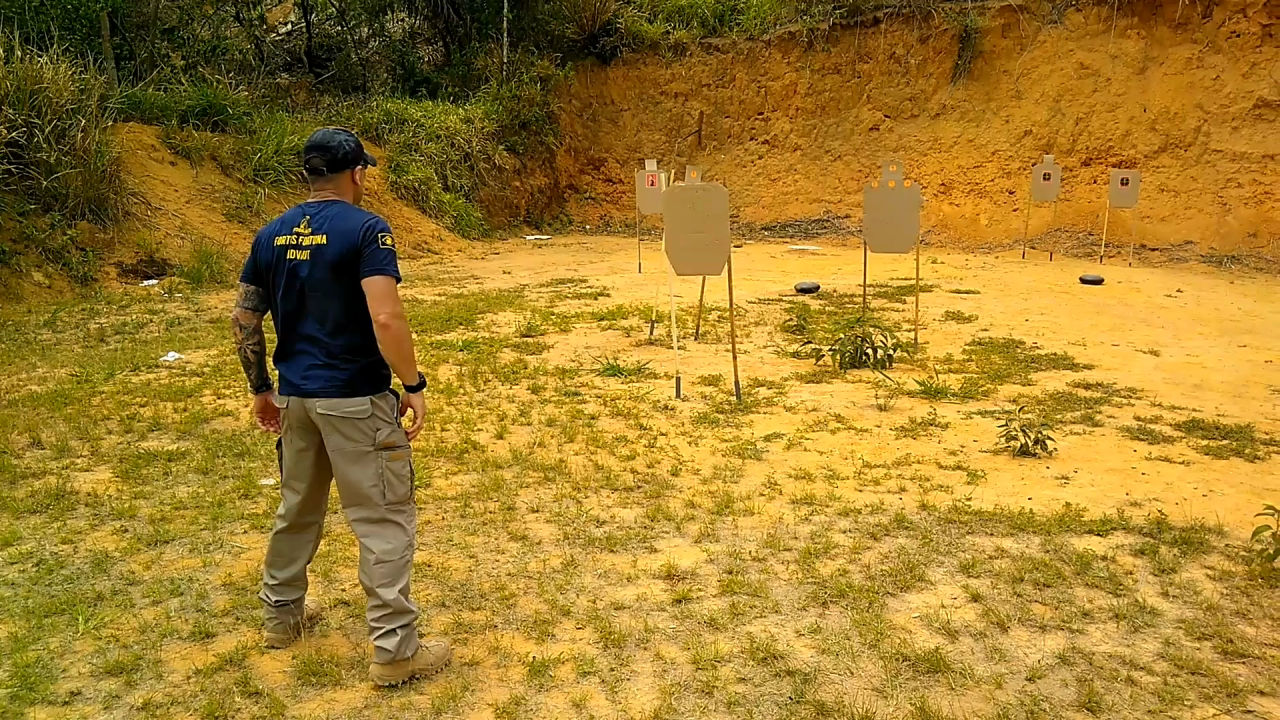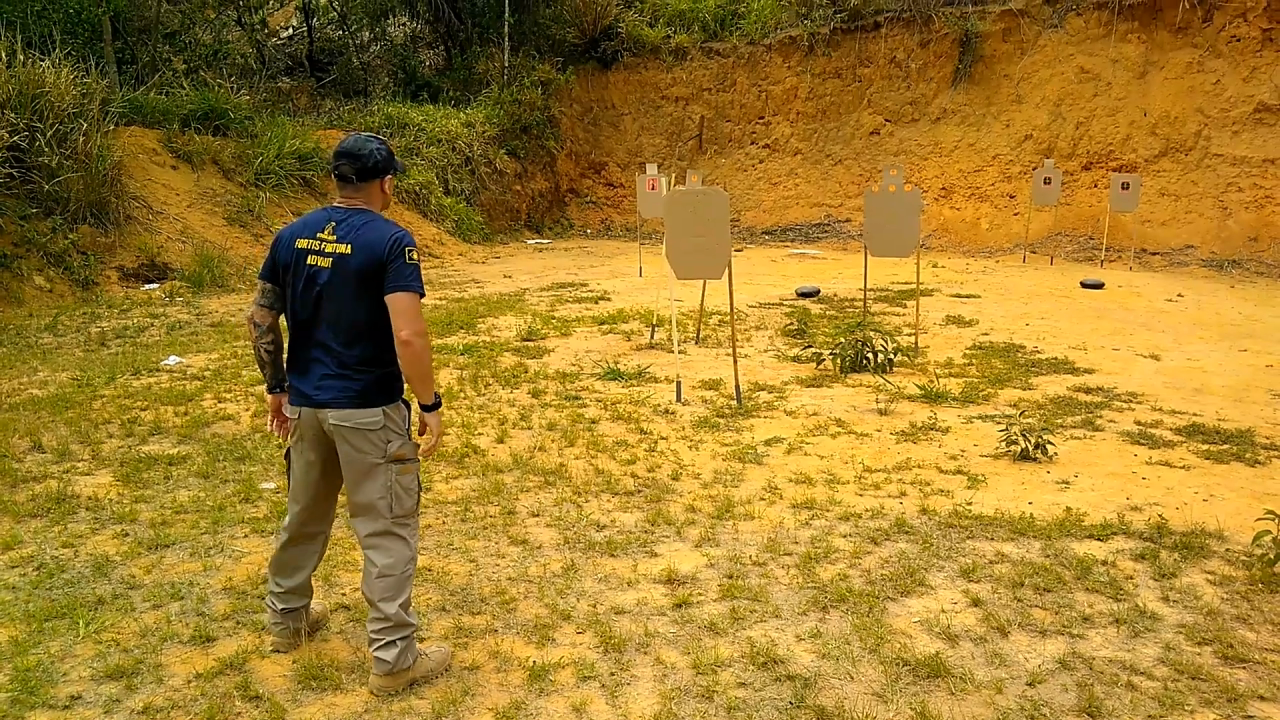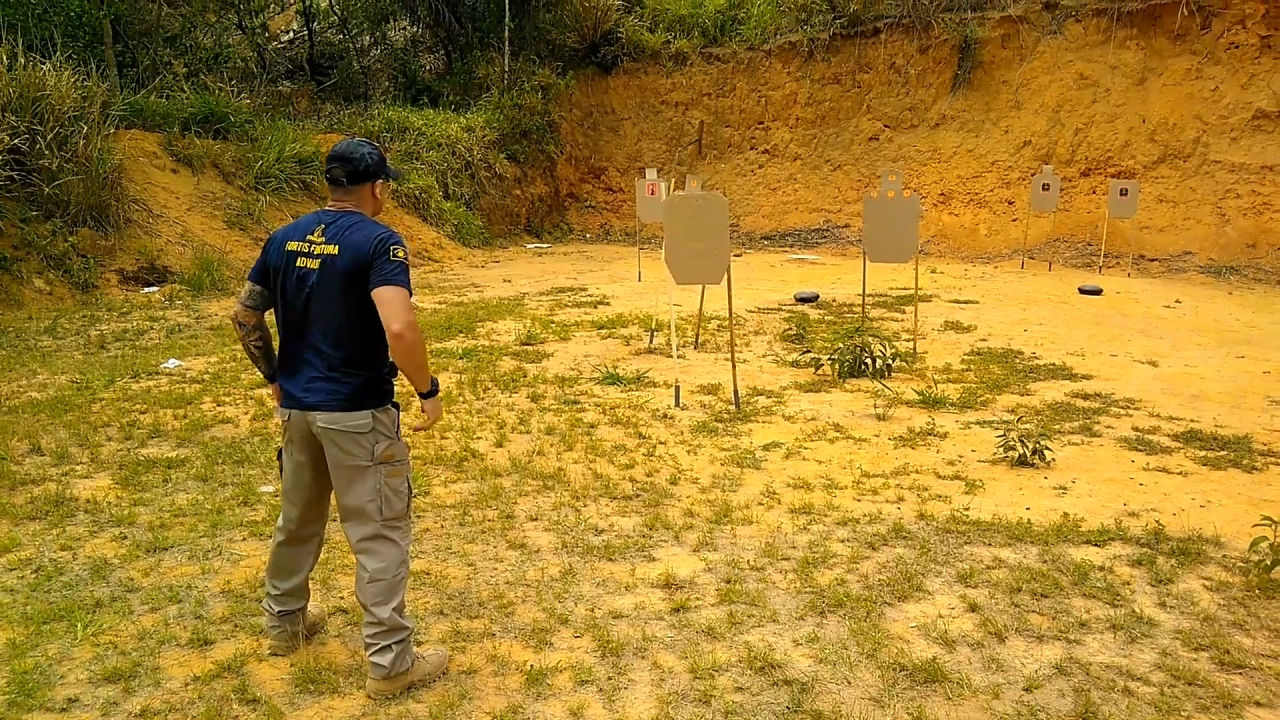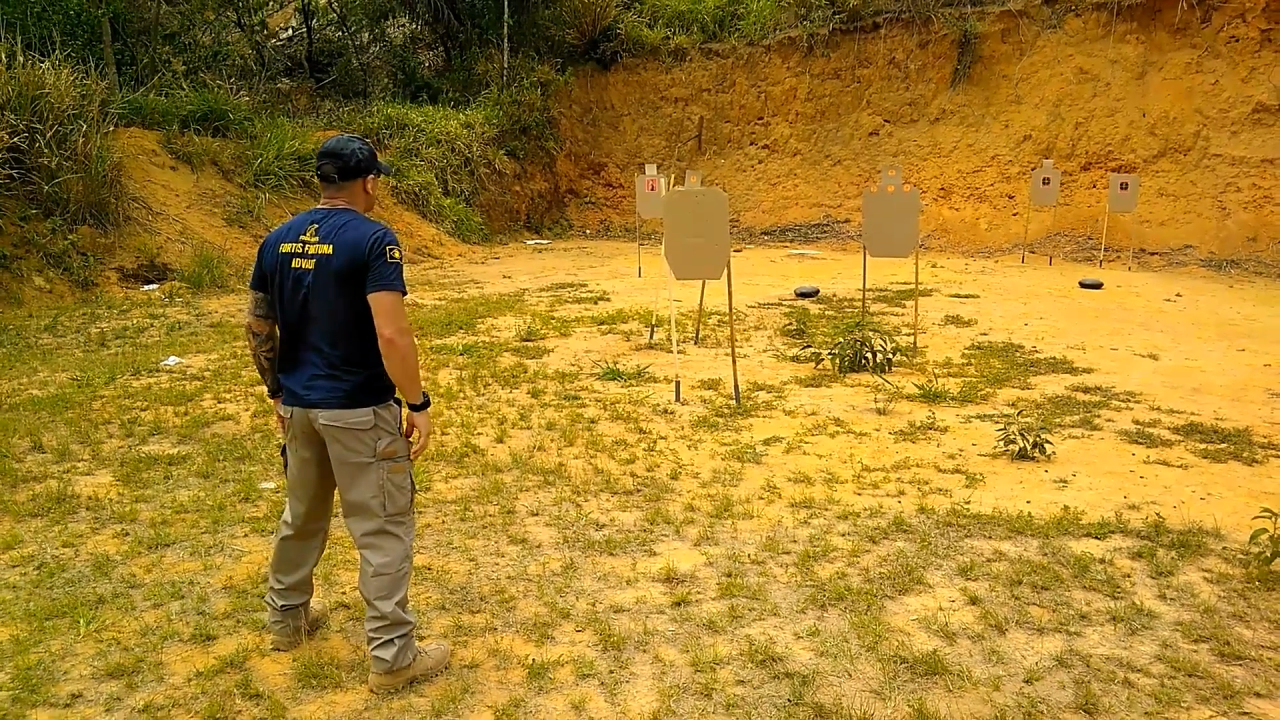
dt=0.4s
person 1, frame 1
left shoulder: (270, 235)
right shoulder: (366, 229)
left elbow: (243, 319)
right elbow: (386, 319)
left wrist: (261, 388)
right wrist: (414, 385)
left hip: (296, 395)
right hip: (356, 398)
left knee: (296, 507)
right knee: (384, 519)
left ankle: (281, 615)
right ankle: (395, 648)
person 1, frame 2
left shoulder: (291, 236)
right shoulder: (390, 241)
left elbow: (261, 319)
right elbow: (409, 337)
left wrist: (276, 388)
right wrist: (430, 405)
left hip: (307, 403)
right hip: (368, 409)
left knee: (303, 517)
right knee: (388, 531)
left ankle: (286, 619)
right ankle: (392, 659)
person 1, frame 3
left shoulder: (283, 239)
right shoulder: (378, 241)
left elbow: (245, 316)
right elbow: (401, 330)
right wrist: (428, 390)
left hip: (297, 406)
right hip: (358, 412)
left knee: (297, 517)
right knee: (380, 534)
left ankle: (285, 622)
right ankle: (389, 662)
person 1, frame 4
left shoulder: (277, 241)
right shoulder: (372, 239)
left elbow: (258, 327)
right elbow: (391, 335)
left wrist: (277, 392)
right wrist: (418, 404)
left hip: (300, 405)
right hip: (359, 409)
left knee: (301, 513)
right knee: (383, 529)
left ankle: (286, 618)
right ankle: (391, 656)
